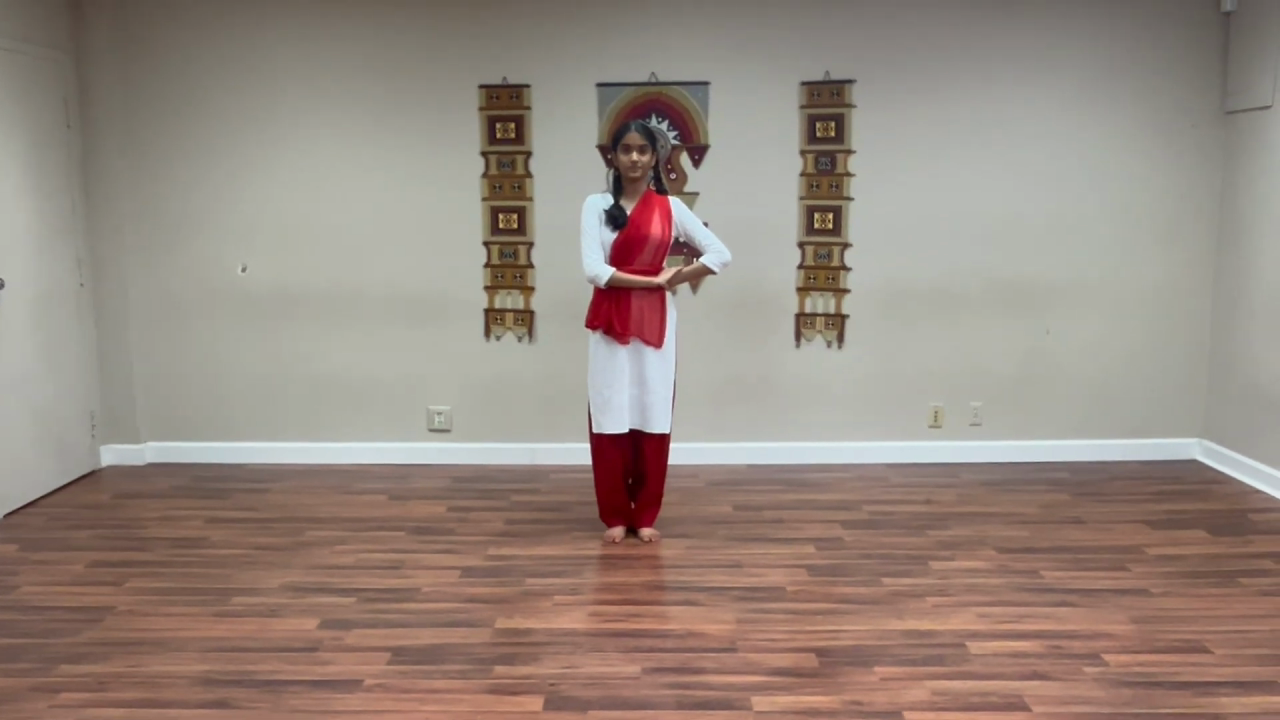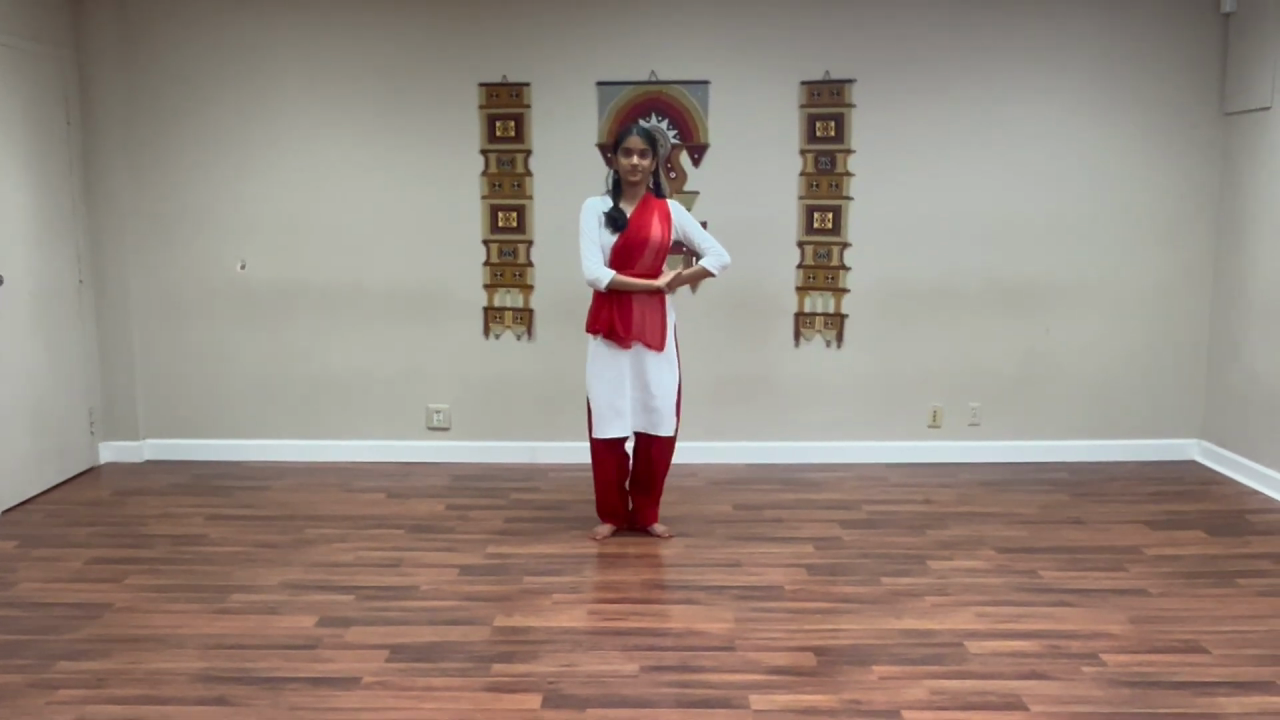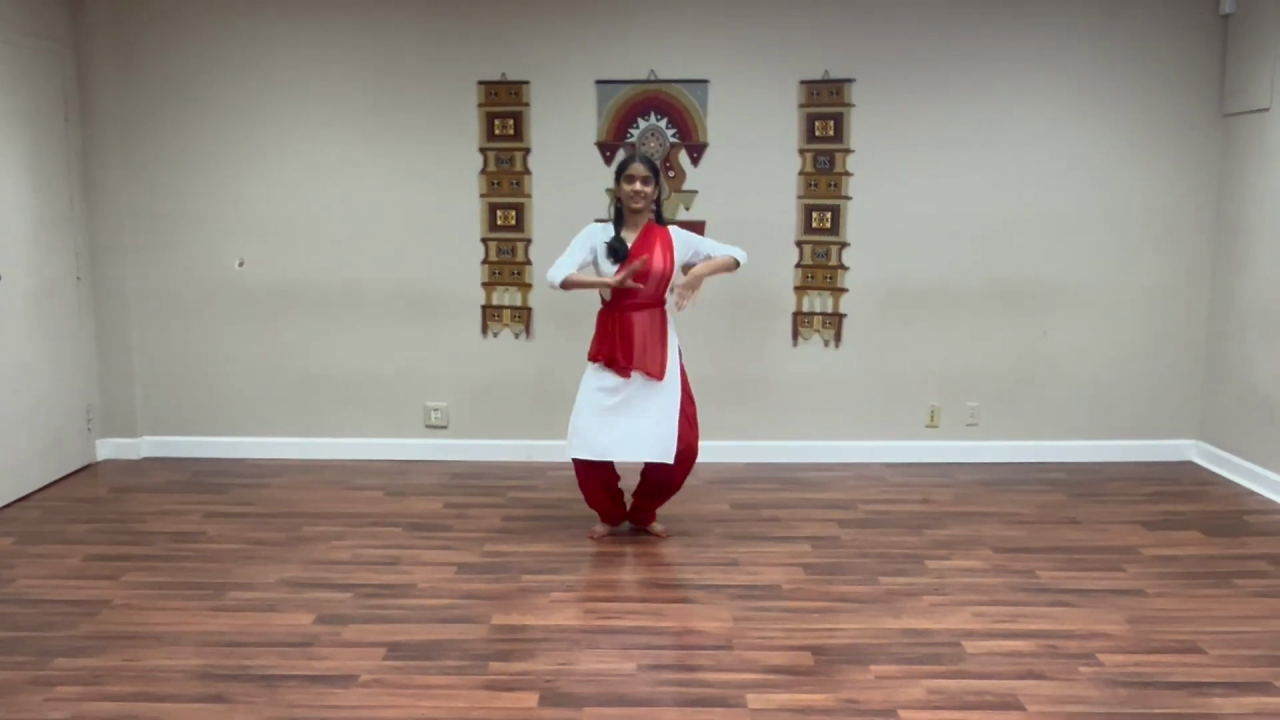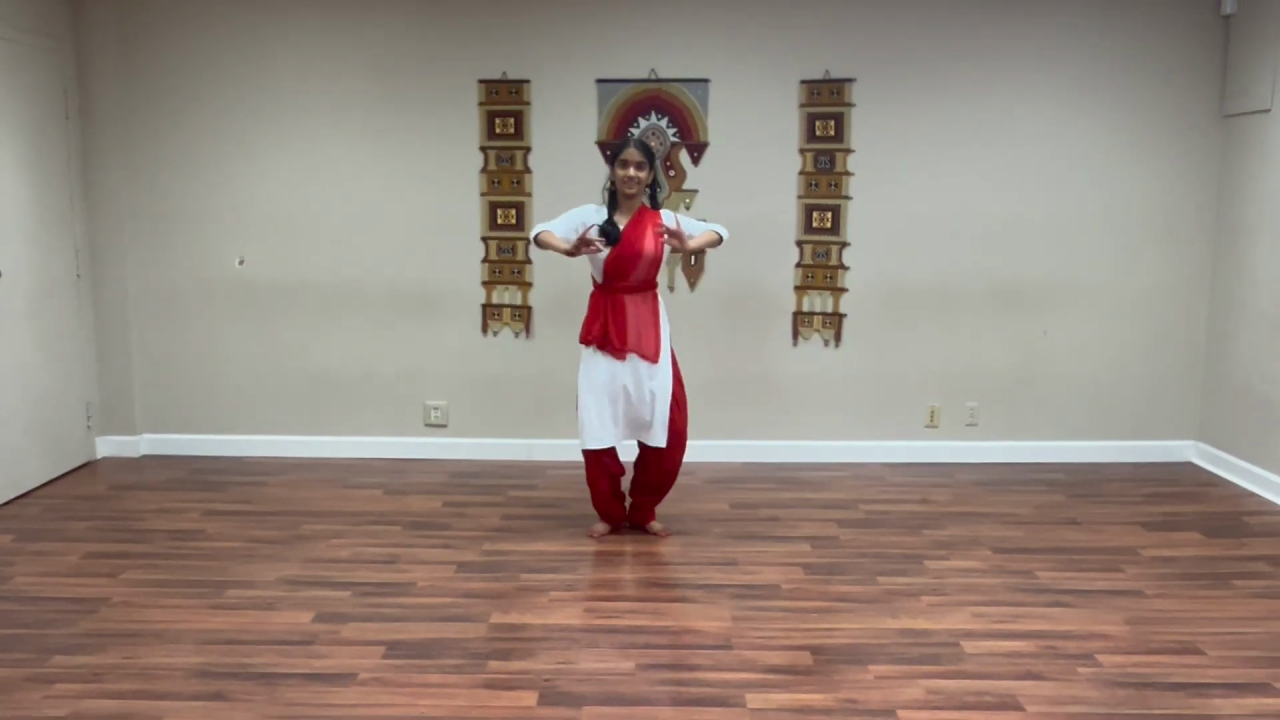
dt=0.4s
person 1, frame 1
left shoulder: (670, 207)
right shoulder: (597, 205)
left elbow: (719, 254)
right elbow: (594, 270)
left wrist: (674, 279)
right wrist: (652, 279)
left hip: (655, 321)
right hip: (610, 322)
left knee: (653, 420)
right knee: (609, 420)
left ankle: (645, 516)
right ankle: (615, 517)
person 1, frame 2
left shoulder: (670, 210)
right shoulder: (595, 208)
left elbow: (719, 257)
right elbow: (593, 273)
left wrist: (673, 284)
right wrist: (653, 283)
left hip: (655, 325)
right hip: (609, 326)
left knee: (660, 424)
right knee: (606, 425)
left ankle: (644, 513)
right ankle: (612, 514)
person 1, frame 3
left shoulder: (673, 237)
right shoulder: (597, 235)
left elbow: (735, 255)
right elbow: (555, 275)
left wrist: (699, 272)
right wrist: (606, 281)
left hip: (658, 349)
right hip: (610, 349)
left knee: (680, 448)
right knee: (586, 444)
left ankle: (643, 512)
right ankle: (611, 513)
person 1, frame 4
left shoulder: (664, 220)
right shoulder: (590, 216)
left elbow: (718, 232)
right elbow: (541, 233)
left wrist: (688, 246)
right wrist: (568, 249)
left hip: (649, 328)
right hip: (603, 330)
left knee: (667, 429)
right knee: (598, 429)
left ankle: (643, 511)
right ankle: (610, 513)
